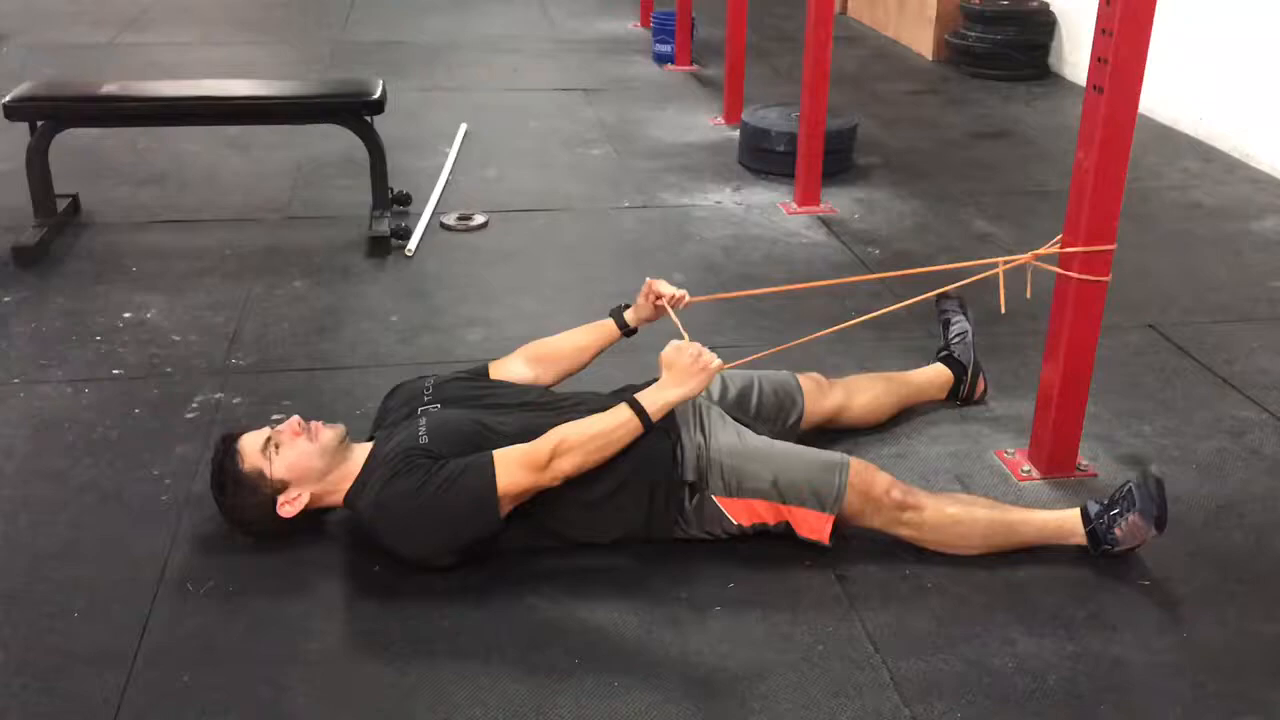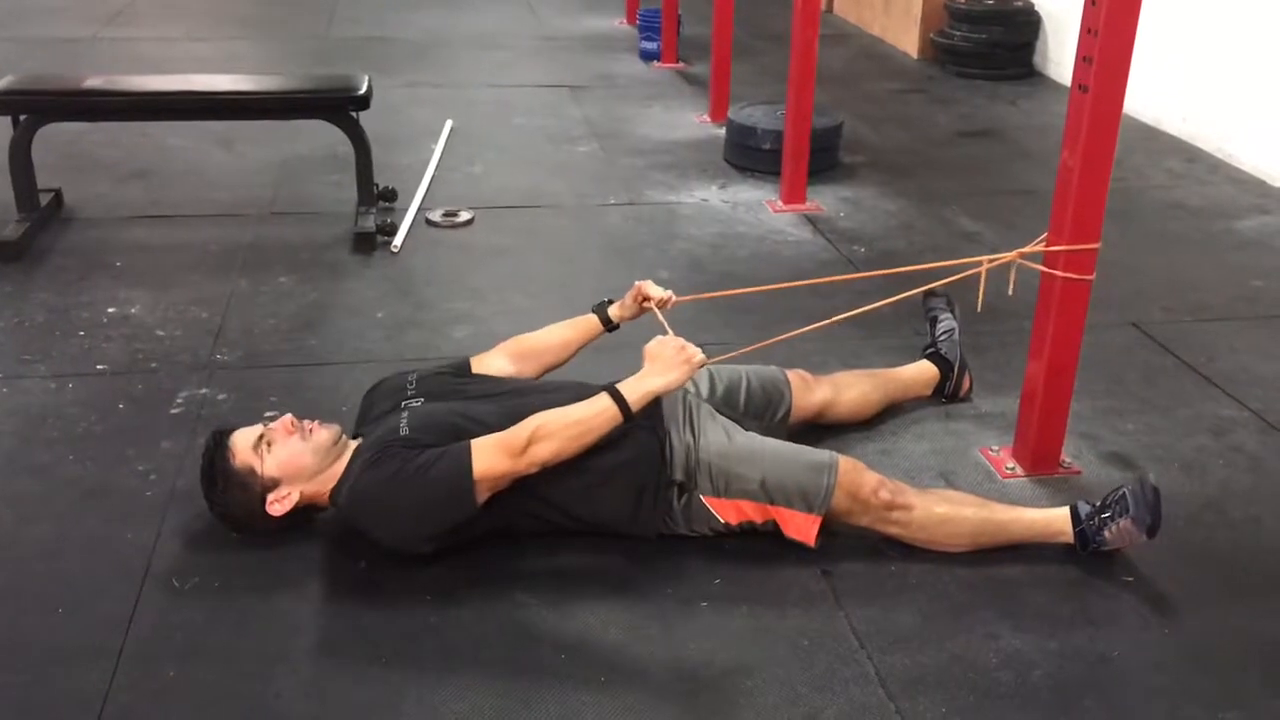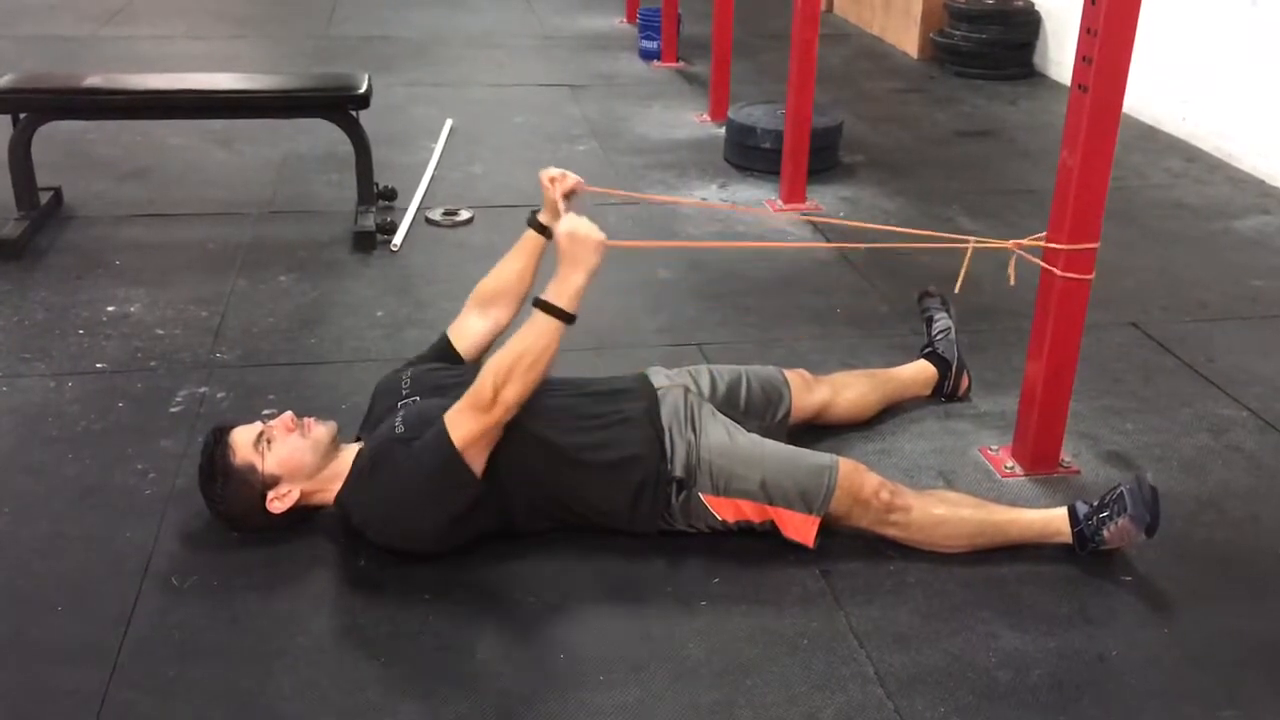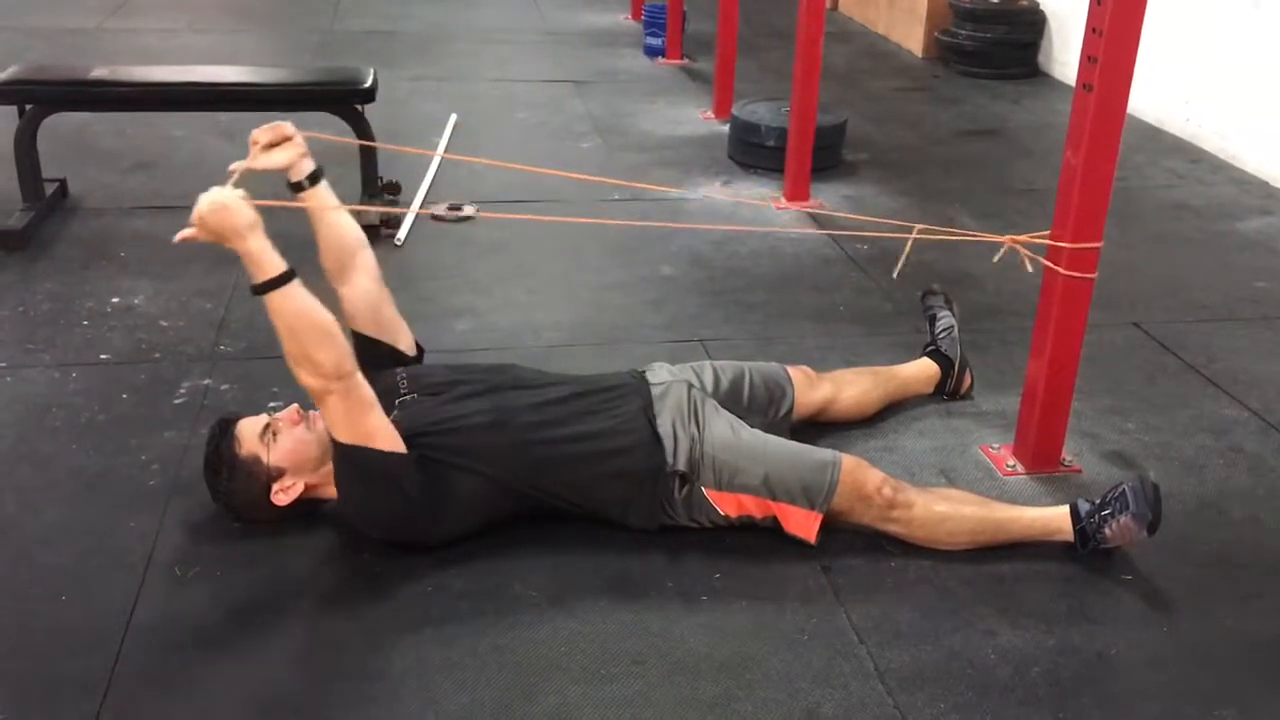
dt=1s
person 1, frame 1
left shoulder: (401, 408)
right shoulder: (404, 510)
left elbow: (524, 369)
right elbow: (548, 464)
left wrist: (628, 318)
right wrist: (663, 392)
left hip: (659, 414)
right hip: (679, 476)
left knee: (823, 395)
right knee: (887, 500)
left ankle: (951, 374)
right ankle: (1087, 527)
person 1, frame 2
left shoulder: (385, 402)
right shoulder: (386, 500)
left elbow: (505, 363)
right elbow: (525, 452)
left wrist: (613, 314)
right wrist: (643, 381)
left hip: (652, 405)
right hip: (666, 474)
left knee: (808, 389)
right knee: (874, 499)
left ankle: (935, 373)
right ankle: (1077, 528)
person 1, frame 3
left shoulder: (393, 400)
right shoulder: (391, 503)
left elbow: (485, 315)
right elbow: (494, 410)
left wrist: (544, 224)
right wrist: (571, 280)
left hip: (647, 398)
right hip: (667, 472)
left knee: (808, 388)
right knee: (875, 500)
left ankle: (934, 371)
right ankle: (1074, 526)
person 1, frame 4
left shoulder: (387, 403)
right shoulder: (387, 504)
left elbow: (360, 283)
right elbow: (331, 377)
left wrist: (305, 175)
right wrist: (252, 246)
left hip: (650, 392)
right hip: (666, 462)
left knee: (816, 386)
right knee: (879, 498)
left ankle: (938, 369)
right ankle: (1075, 525)
